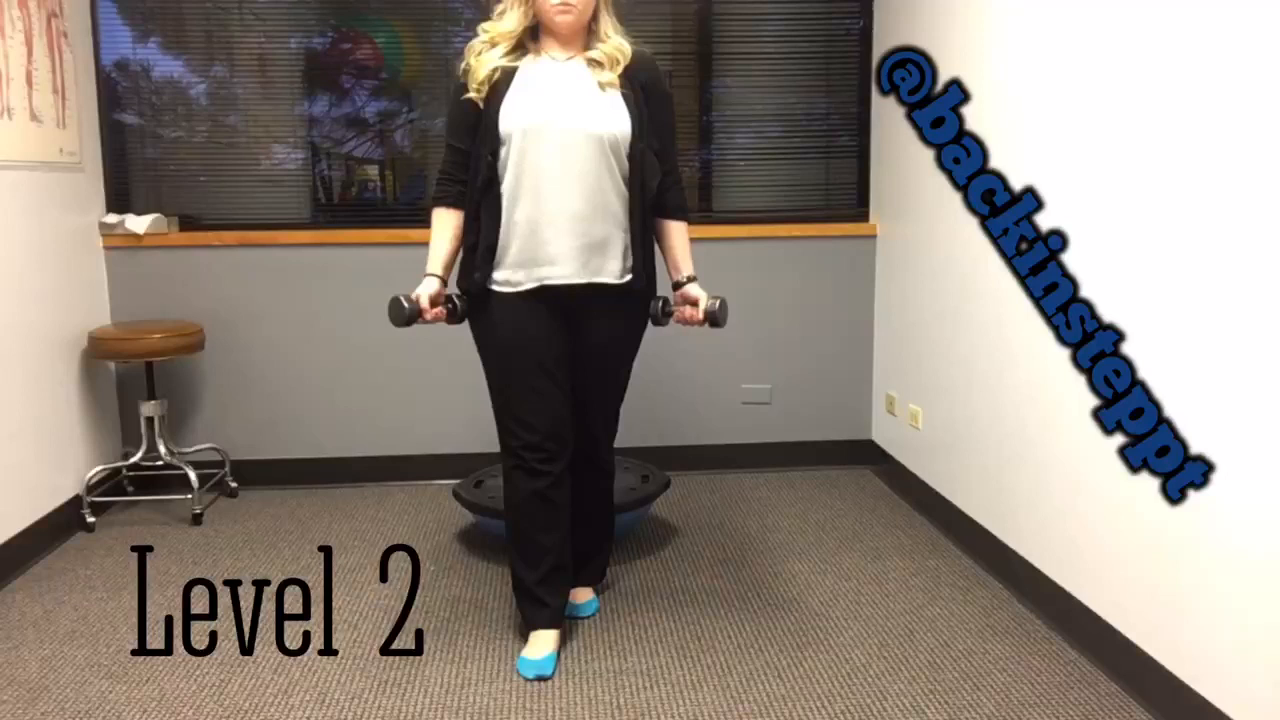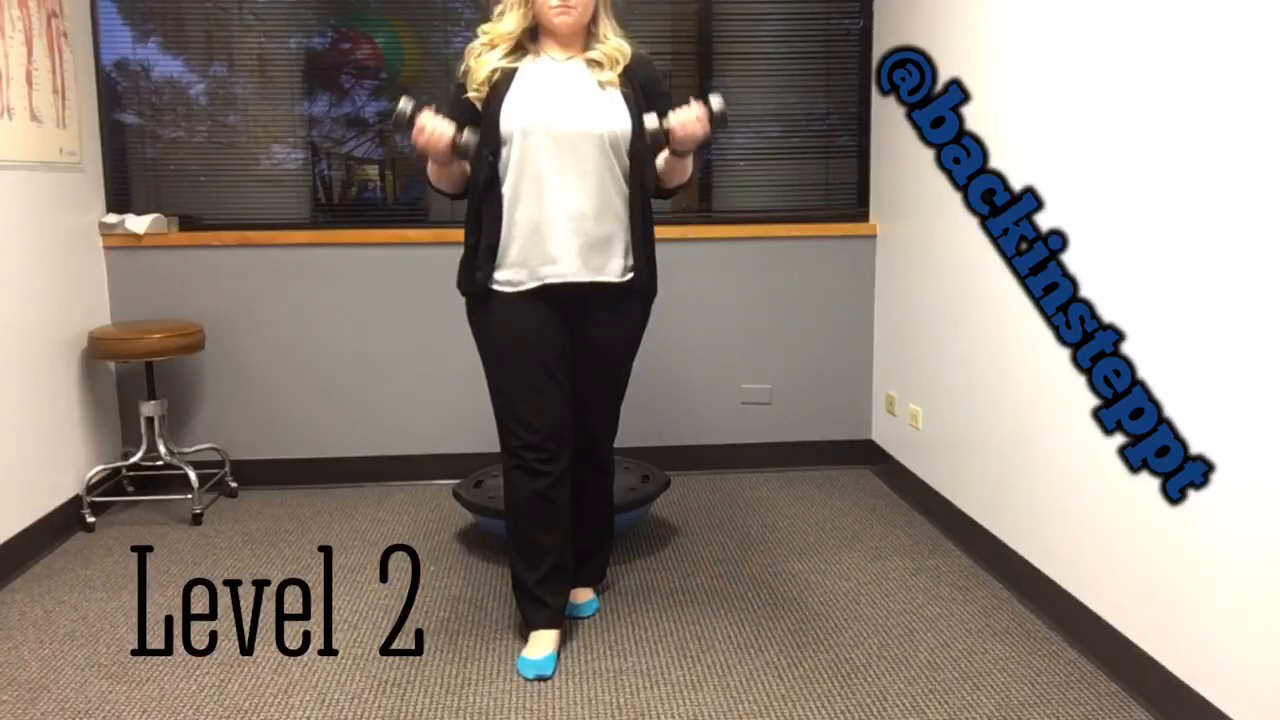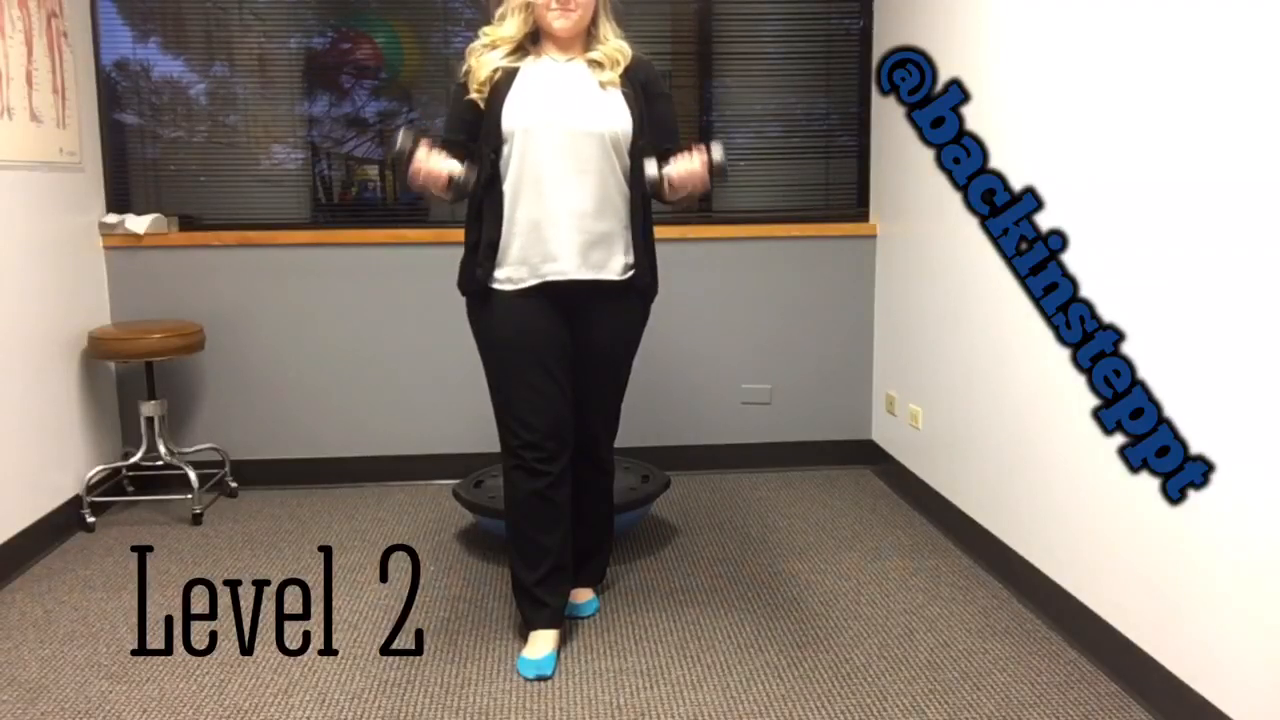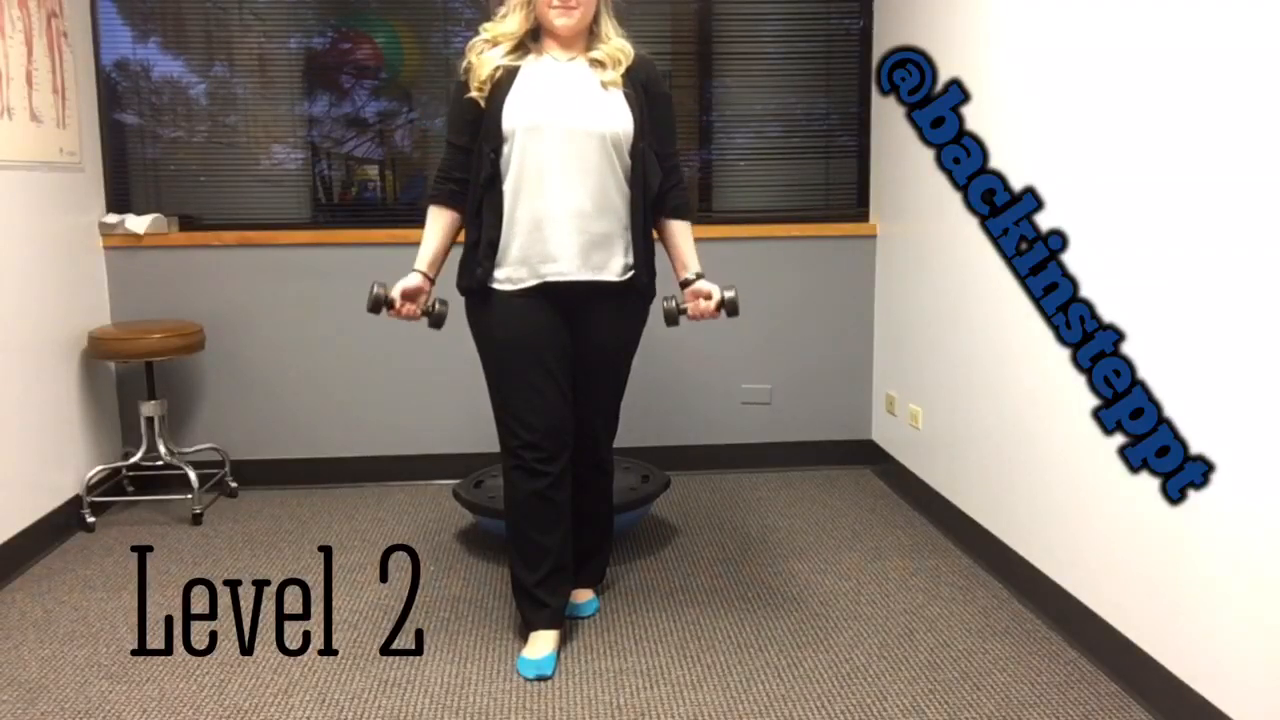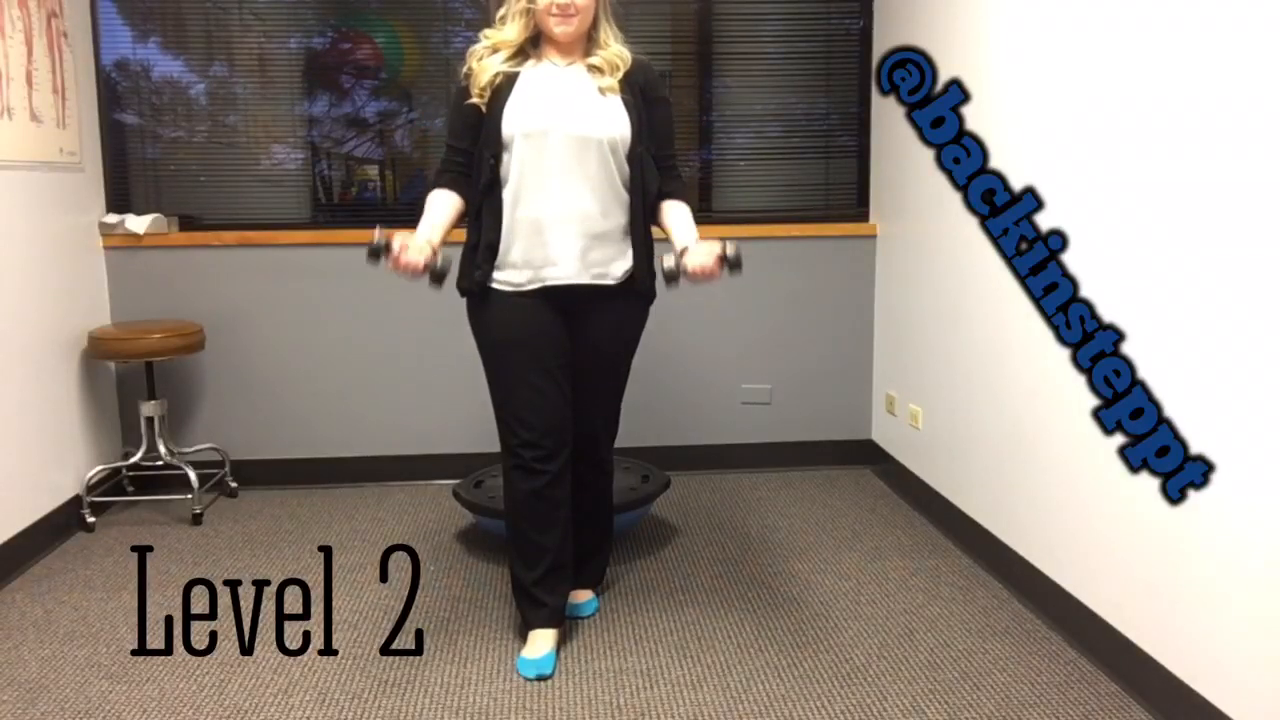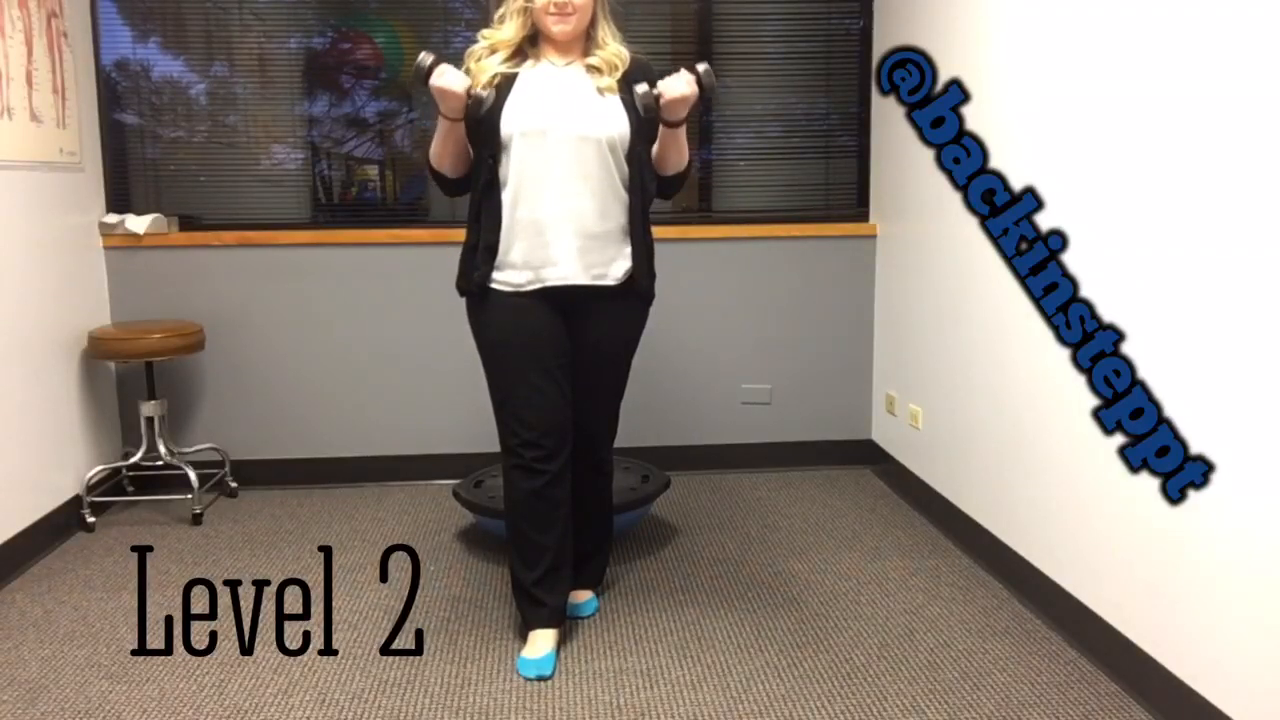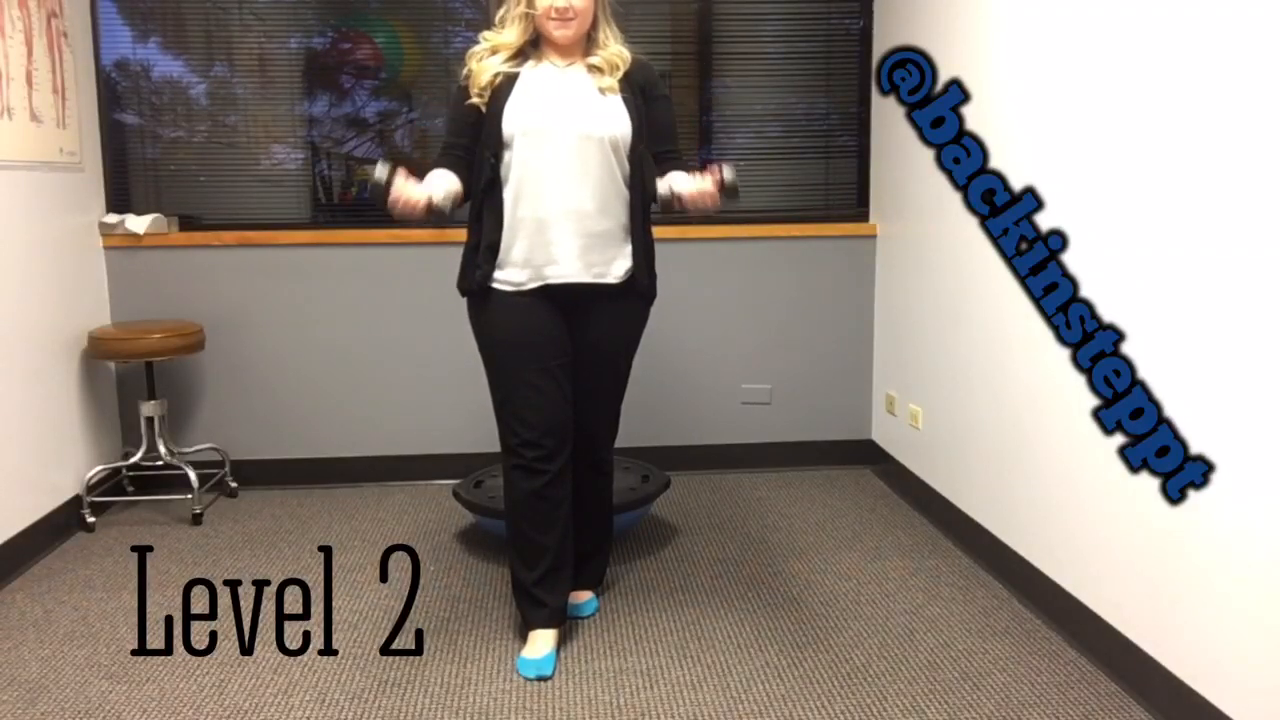
dt=0.5s
person 1, frame 1
left shoulder: (636, 72)
right shoulder: (490, 69)
left elbow: (664, 185)
right elbow: (456, 179)
left wrist: (684, 277)
right wrist: (436, 274)
left hip: (610, 290)
right hip: (515, 291)
left knee: (593, 440)
right knee: (532, 448)
left ankle: (584, 576)
right ankle: (542, 615)
person 1, frame 2
left shoulder: (633, 72)
right shoulder: (488, 68)
left elbow: (662, 179)
right elbow: (457, 175)
left wrist: (684, 146)
right wrist: (437, 149)
left hip: (610, 288)
right hip: (514, 289)
left knee: (593, 438)
right knee: (532, 446)
left ankle: (584, 575)
right ankle: (542, 614)
person 1, frame 3
left shoulder: (634, 74)
right shoulder: (489, 70)
left elbow: (662, 166)
right elbow: (459, 162)
left wrist: (685, 175)
right wrist: (434, 172)
left hip: (611, 286)
right hip: (515, 288)
left knee: (594, 438)
right knee: (533, 445)
left ankle: (585, 575)
right ankle: (541, 614)
person 1, frame 4
left shoulder: (636, 73)
right shoulder: (489, 70)
left elbow: (666, 183)
right elbow: (455, 179)
left wrist: (691, 274)
right wrist: (424, 270)
left hip: (610, 289)
right hip: (514, 289)
left knee: (593, 439)
right knee: (533, 447)
left ankle: (584, 576)
right ankle: (543, 615)
person 1, frame 5
left shoulder: (635, 77)
right shoulder: (490, 73)
left elbow: (663, 177)
right elbow: (459, 172)
left wrist: (689, 240)
right wrist: (427, 235)
left hip: (610, 289)
right hip: (515, 290)
left knee: (592, 438)
right knee: (533, 446)
left ankle: (584, 577)
right ankle: (541, 615)
person 1, frame 6
left shoulder: (630, 74)
right shoulder: (491, 70)
left elbow: (663, 180)
right elbow: (455, 178)
left wrist: (675, 122)
right wrist: (450, 117)
left hip: (610, 289)
right hip: (515, 290)
left knee: (592, 439)
right knee: (532, 446)
left ankle: (583, 576)
right ankle: (541, 614)
person 1, frame 7
left shoulder: (633, 77)
right shoulder: (489, 74)
left elbow: (663, 168)
right elbow: (457, 166)
left wrist: (692, 188)
right wrist: (424, 194)
left hip: (610, 287)
right hip: (514, 289)
left knee: (593, 438)
right knee: (533, 446)
left ankle: (585, 577)
right ankle: (543, 613)
